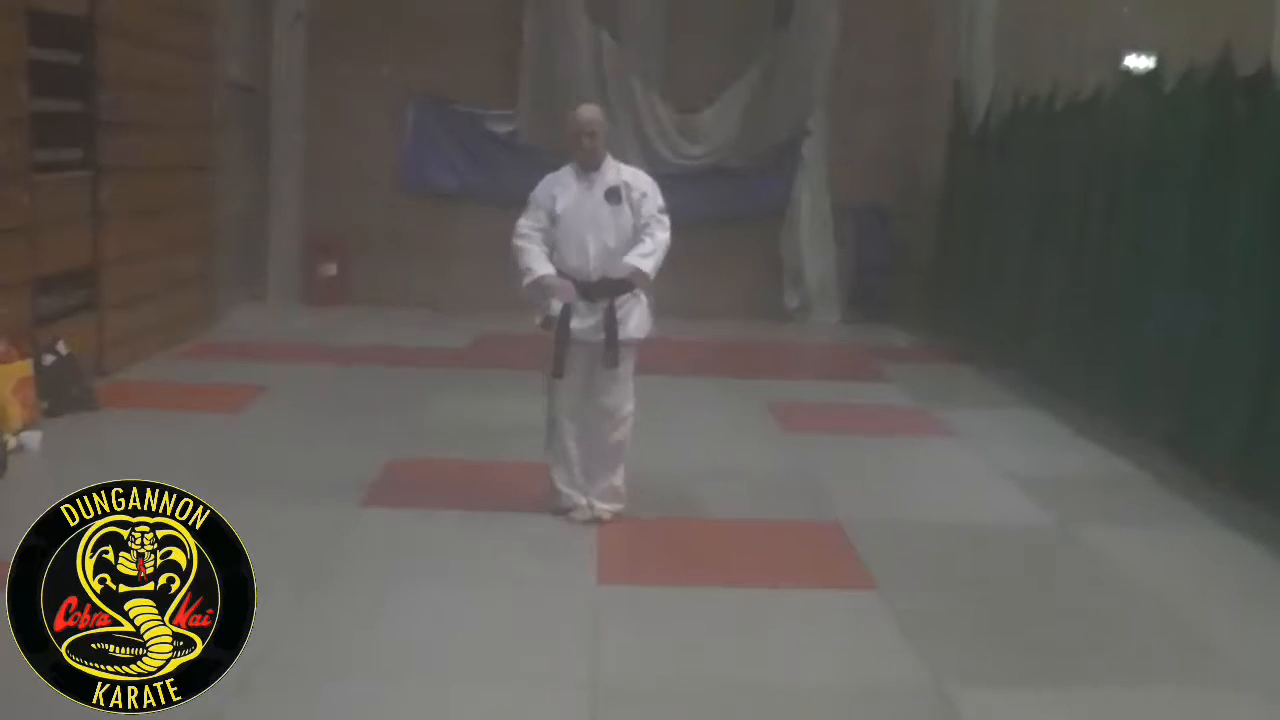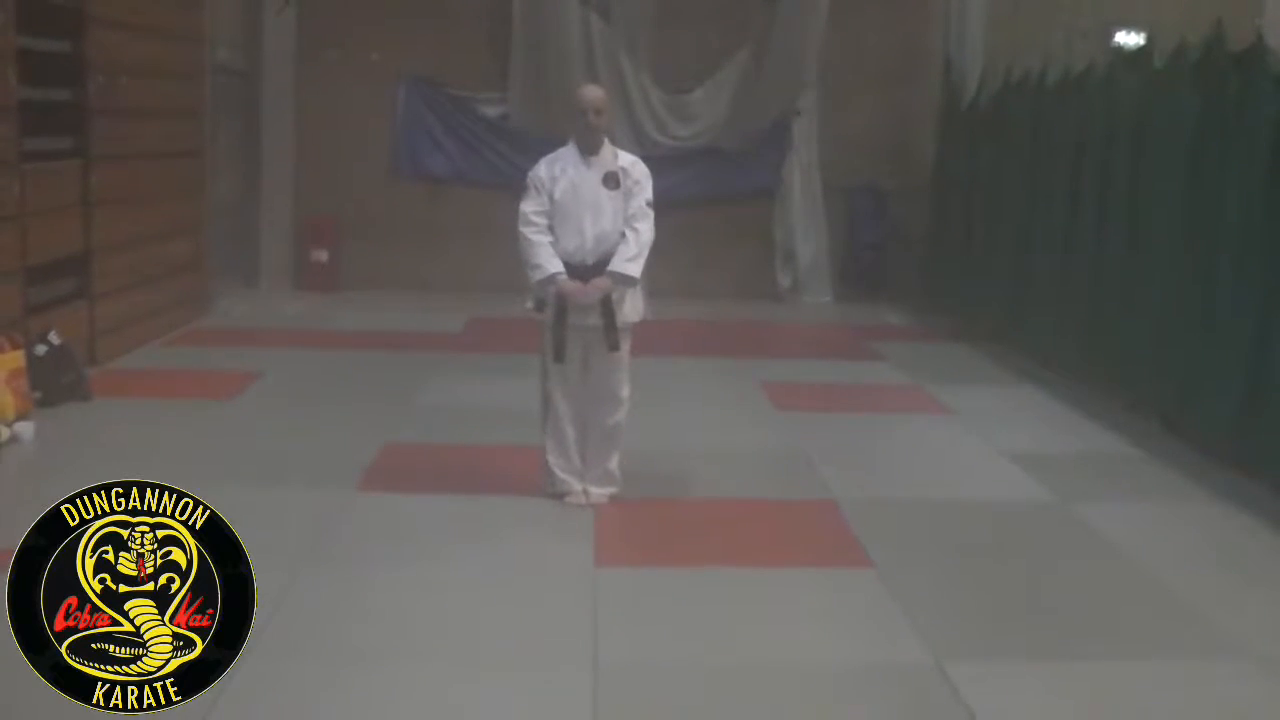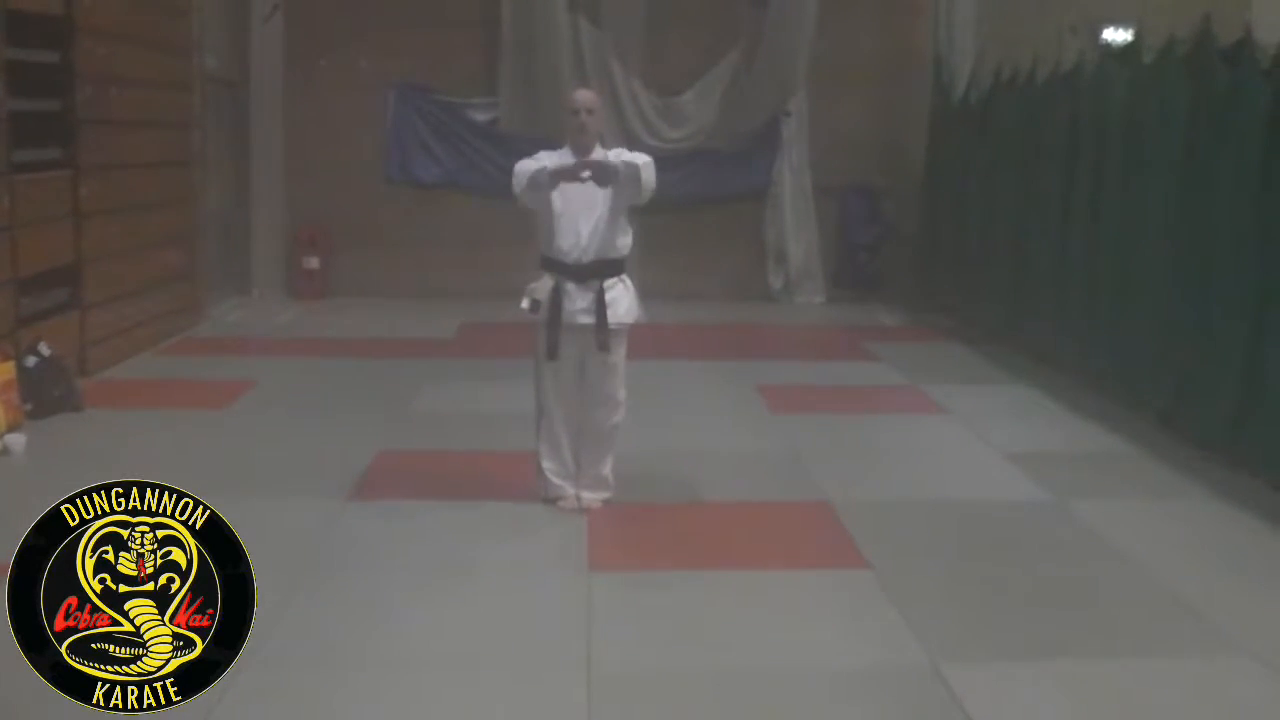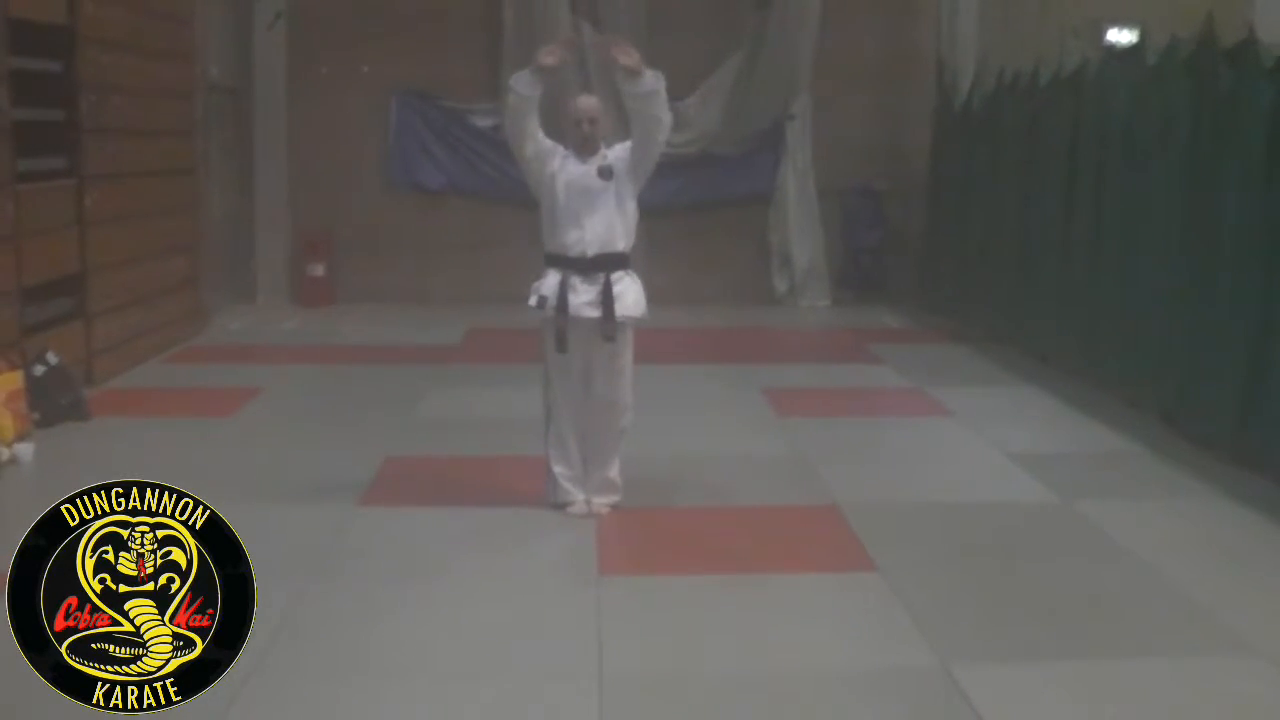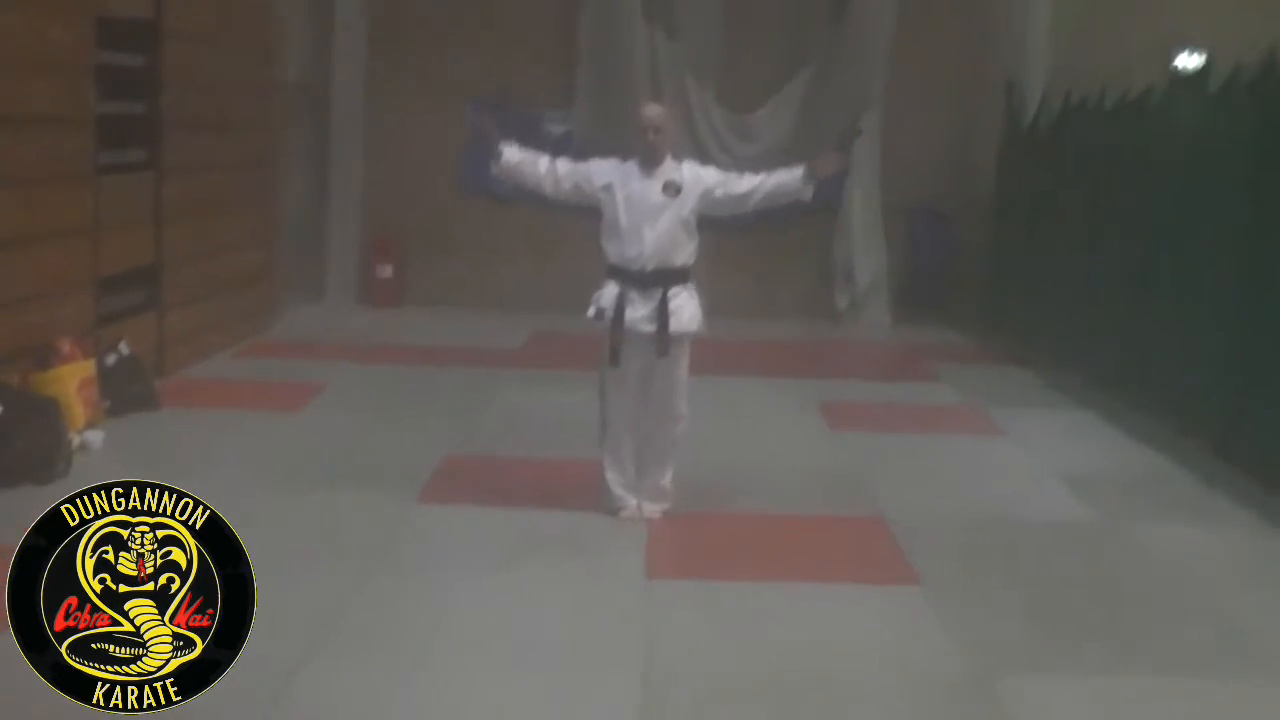
dt=1s
person 1, frame 1
left shoulder: (636, 182)
right shoulder: (551, 187)
left elbow: (657, 232)
right elbow: (527, 238)
left wrist: (634, 267)
right wrist: (546, 279)
left hip: (620, 309)
right hip: (570, 309)
left knee: (613, 407)
right knee: (567, 406)
left ankle: (604, 495)
right ankle: (571, 494)
person 1, frame 2
left shoulder: (631, 168)
right shoulder: (548, 168)
left elbow: (640, 229)
right elbow: (532, 229)
left wrist: (610, 281)
right wrist: (559, 281)
left hip: (613, 293)
right hip: (562, 292)
left knee: (609, 392)
right knee: (562, 390)
left ankle: (600, 479)
right ankle: (567, 479)
person 1, frame 3
left shoulder: (619, 164)
right shoulder: (548, 164)
left elbow: (644, 176)
right elbow: (524, 180)
left wrist: (615, 169)
right wrist: (560, 172)
left hip: (608, 293)
right hip: (558, 292)
left knee: (604, 396)
right knee: (556, 395)
left ankle: (593, 483)
right ankle: (561, 483)
person 1, frame 4
left shoulder: (626, 164)
right shoulder: (549, 164)
left elbow: (654, 126)
right elbow: (521, 127)
left wrist: (638, 77)
right wrist: (537, 76)
left hip: (613, 291)
right hip: (563, 291)
left knee: (611, 397)
right knee: (564, 397)
left ankle: (601, 487)
right ankle: (571, 488)
person 1, frame 5
left shoulder: (695, 178)
right shoulder: (606, 174)
left elbow: (752, 188)
right elbow: (551, 174)
left wrist: (806, 176)
right wrist: (501, 151)
left hip: (672, 304)
right hip: (624, 302)
left knee: (667, 405)
right knee: (621, 403)
left ankle: (653, 491)
right ankle: (624, 492)
